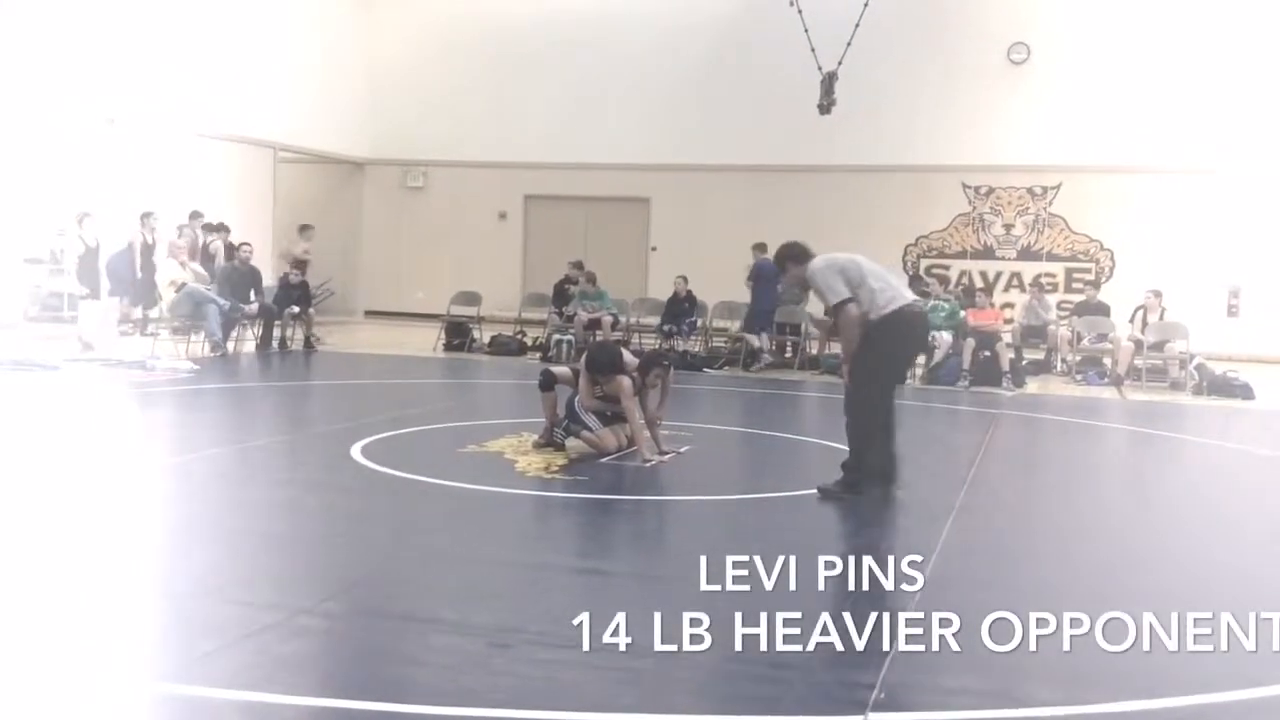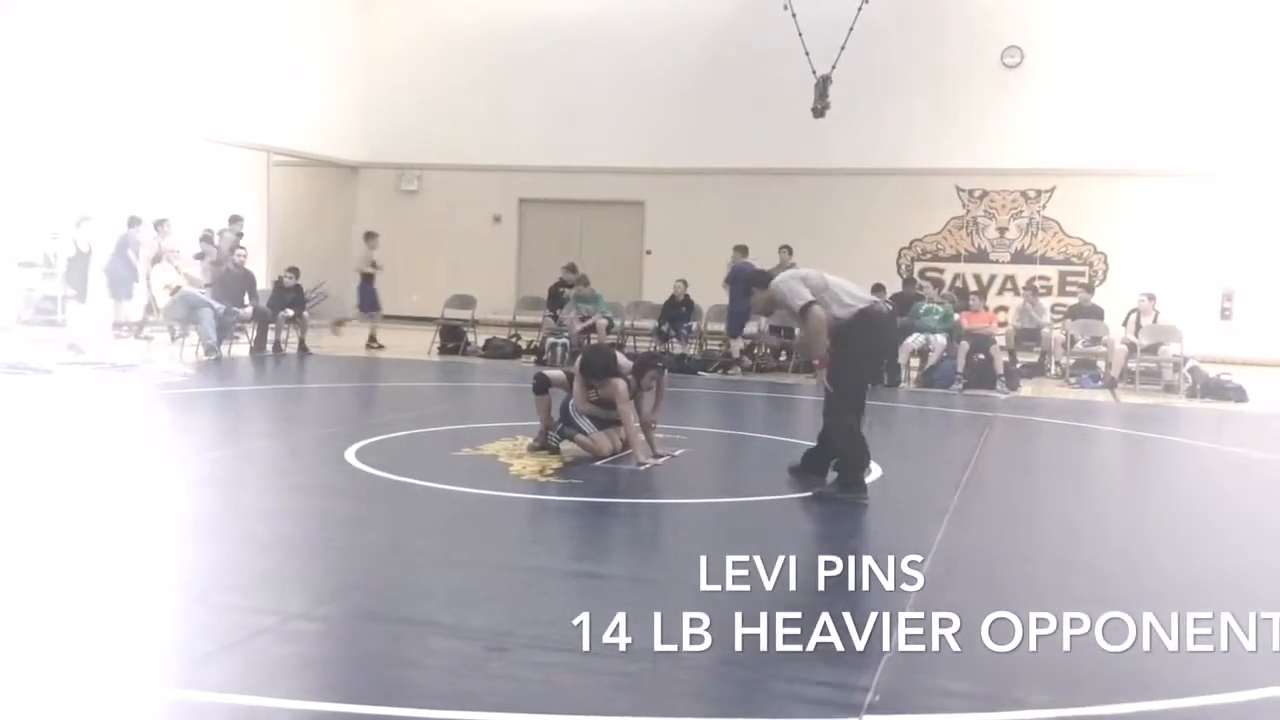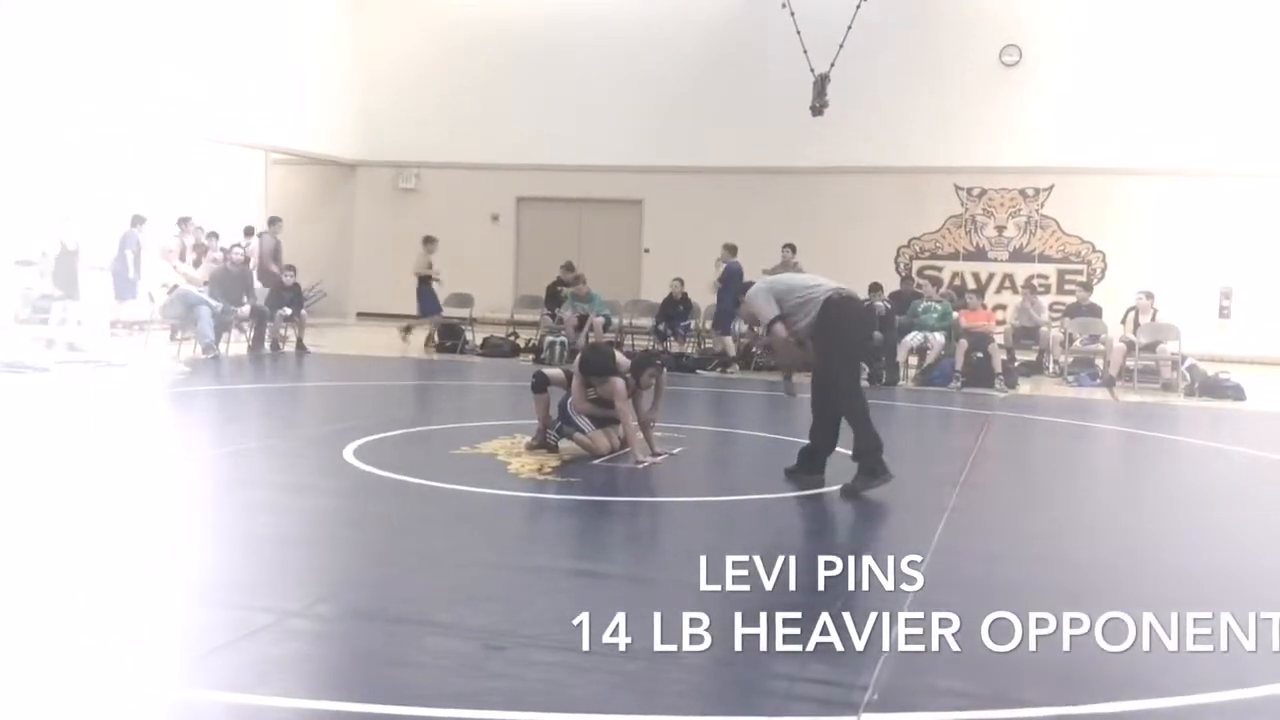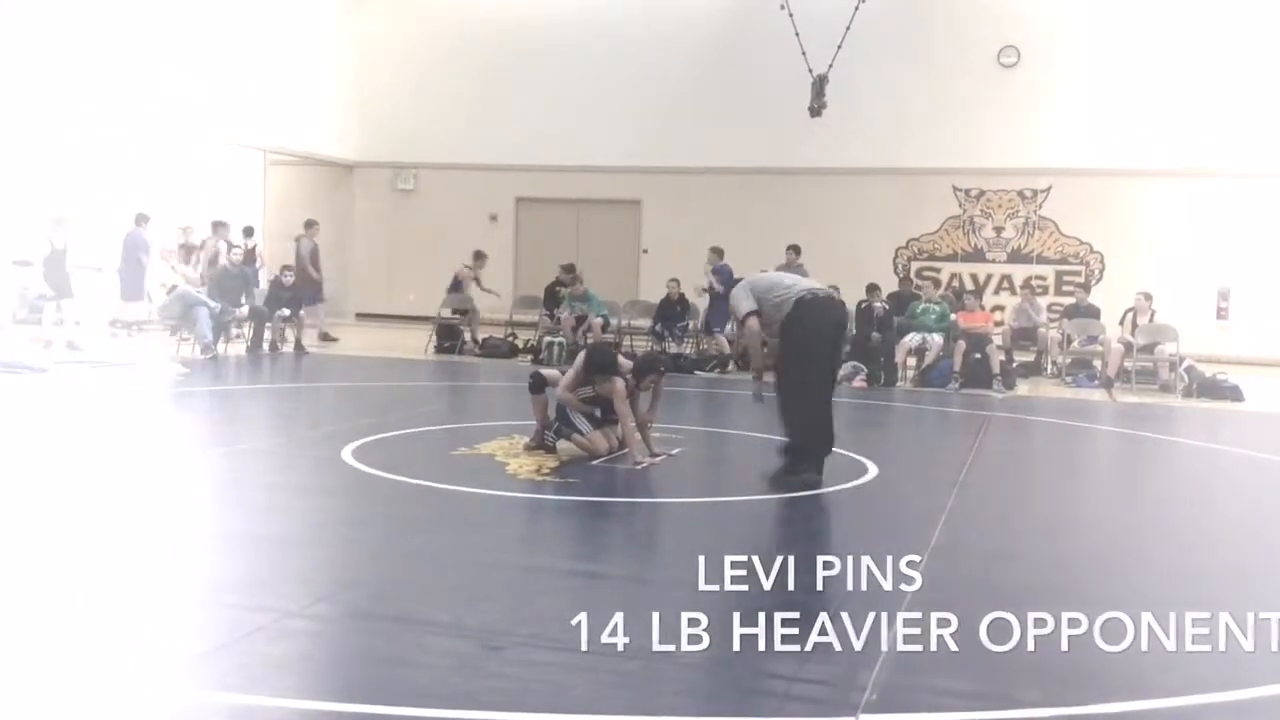
dt=0.4s
person 1, frame 1
left shoulder: (818, 269)
right shoulder: (834, 263)
left elbow: (850, 314)
left wrist: (847, 361)
left hip: (892, 325)
right hip: (913, 318)
left knee: (861, 401)
right knee: (876, 399)
left ankle: (858, 479)
right ankle: (882, 470)
person 1, frame 2
left shoulder: (780, 284)
right shoulder: (789, 285)
left elbow: (818, 317)
left wrist: (821, 365)
left hip: (864, 325)
right hip: (875, 323)
left knee: (841, 405)
right knee: (841, 402)
left ankle: (852, 481)
right ankle: (815, 464)
person 1, frame 3
left shoulder: (755, 293)
right shoulder: (773, 290)
left elbow: (781, 336)
left hip: (838, 313)
right hip: (853, 312)
left knee: (844, 392)
right knee: (826, 392)
left ankle: (872, 467)
right ankle: (812, 463)
person 1, frame 4
left shoulder: (739, 291)
right shoulder: (762, 287)
left elbow: (752, 328)
left wrist: (758, 373)
left hip: (809, 312)
right hip: (834, 309)
left knee: (792, 387)
right knee: (818, 391)
left ankle: (800, 462)
right ankle: (810, 463)
